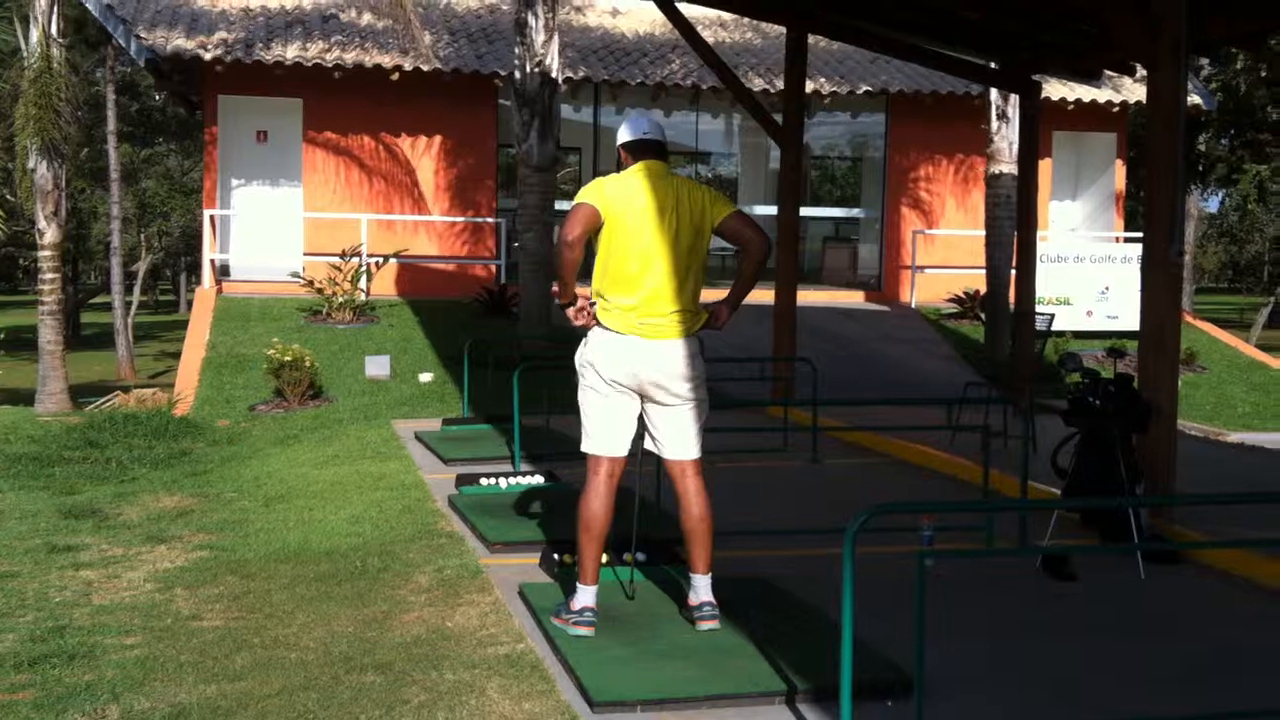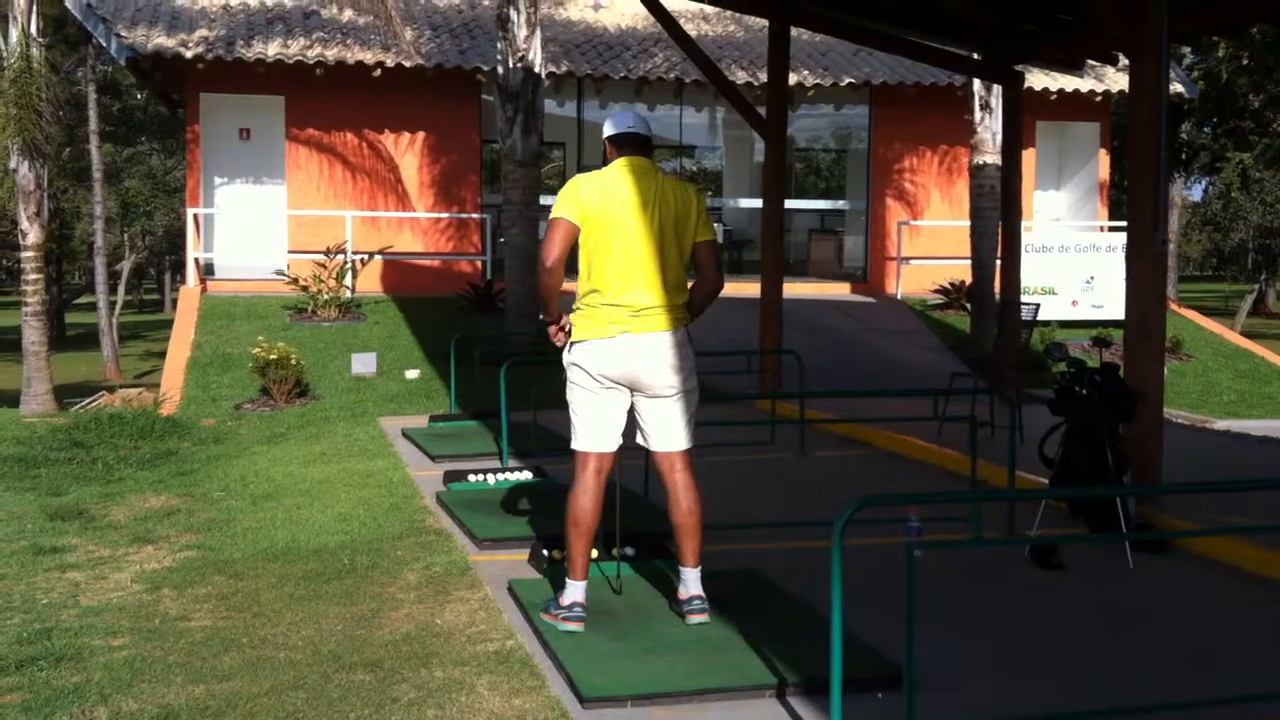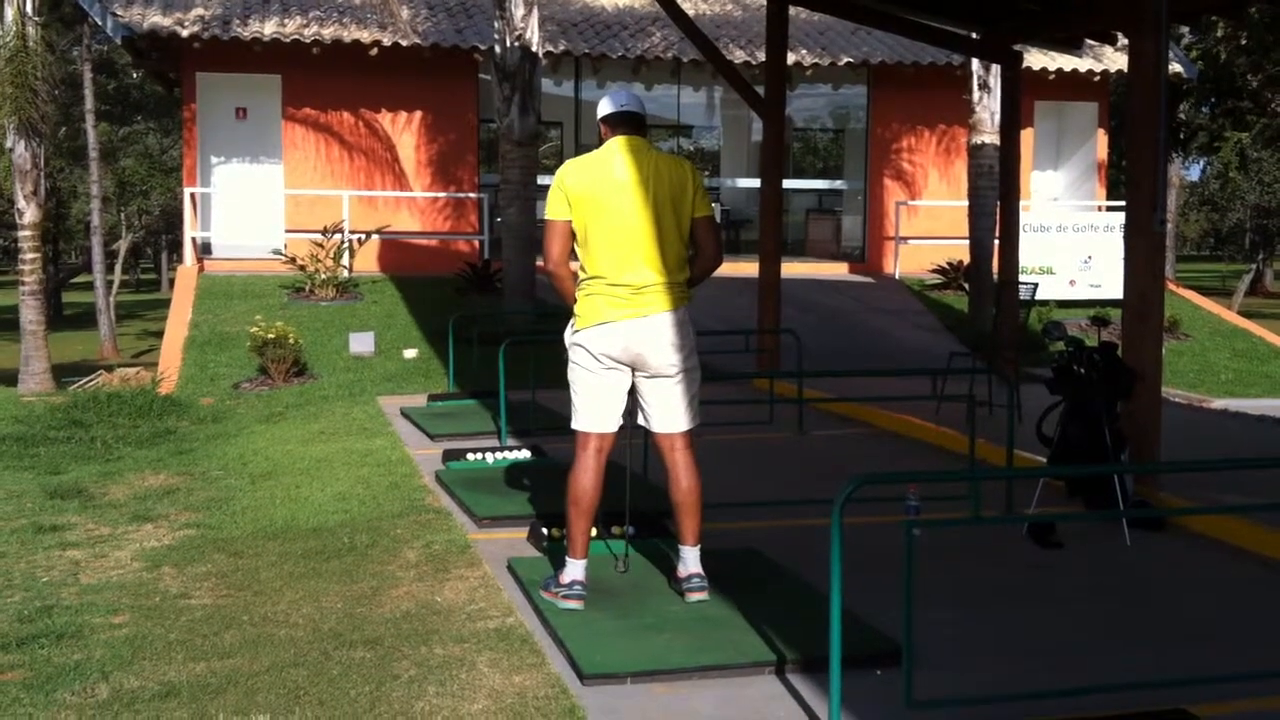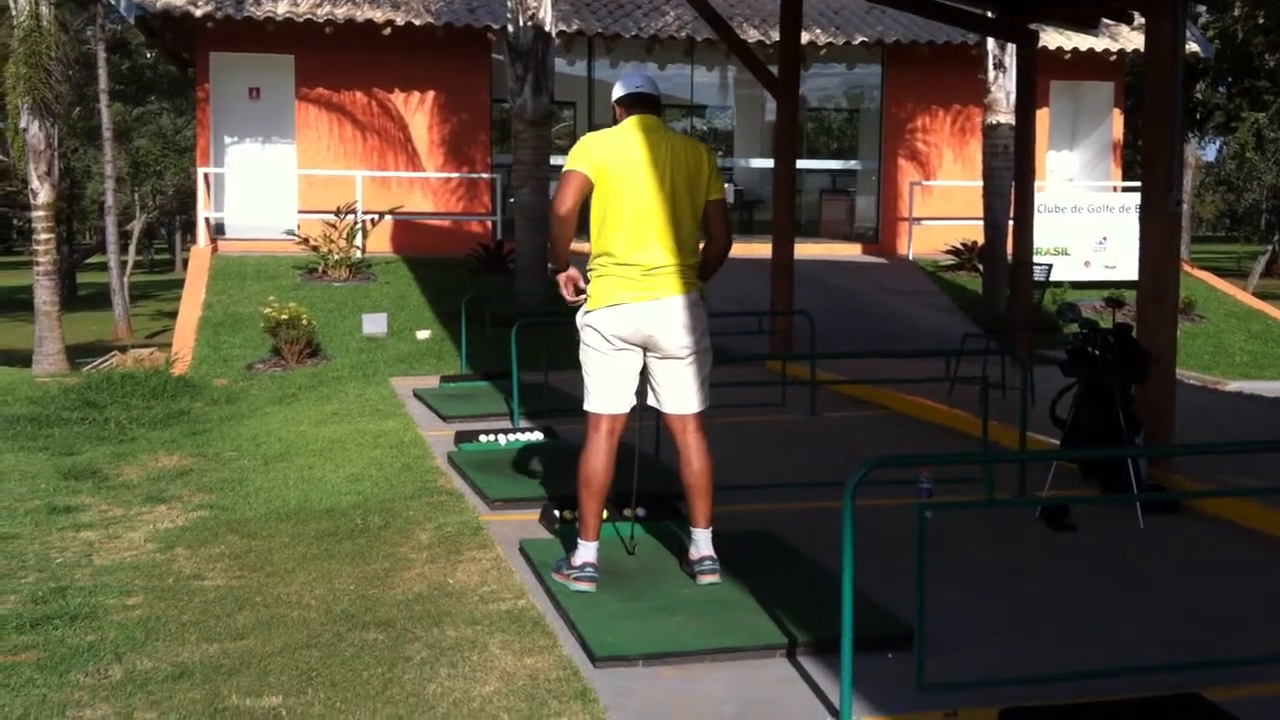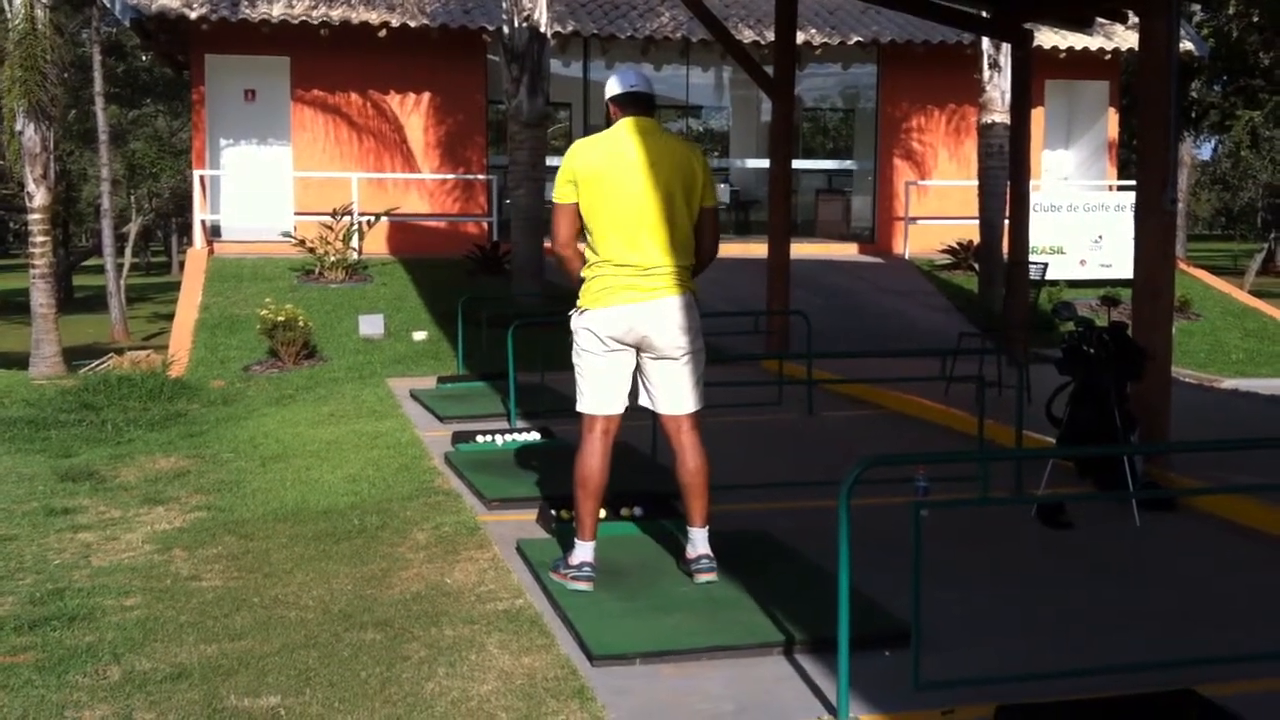
dt=1s
person 1, frame 1
left shoulder: (604, 189)
right shoulder: (699, 195)
left elbow: (571, 237)
right elbow: (758, 243)
left wrist: (568, 300)
right wrist: (728, 305)
left hip: (611, 347)
right hip: (677, 351)
left knee: (602, 473)
right knee: (688, 473)
left ankle: (584, 601)
right ankle: (703, 597)
person 1, frame 2
left shoulder: (582, 187)
right shoulder: (686, 195)
left elbow: (550, 263)
right elbow: (711, 280)
left wrist: (555, 319)
left hip: (595, 345)
right hip: (664, 345)
left knee: (590, 470)
right knee: (677, 467)
left ankle: (573, 597)
right ankle: (692, 591)
person 1, frame 3
left shoulder: (573, 172)
right shoulder: (681, 171)
left elbow: (555, 262)
right elbow: (710, 253)
left hip: (598, 326)
right hip: (666, 323)
left knee: (591, 449)
right knee: (678, 446)
left ankle: (573, 574)
right ankle: (691, 569)
person 1, frame 4
left shoulder: (595, 144)
right shoulder: (697, 152)
left elbow: (563, 210)
right elbow: (720, 241)
left wrist: (562, 265)
left hip: (611, 305)
right hip: (677, 304)
left knee: (602, 430)
right knee: (688, 428)
left ankle: (585, 557)
right ankle: (703, 550)
person 1, frame 5
left shoulder: (582, 153)
right shoulder: (690, 155)
left elbow: (564, 244)
right elbow: (707, 247)
left hip: (604, 309)
right hip: (671, 306)
left knee: (597, 431)
right knee: (683, 428)
left ankle: (583, 556)
right ankle: (701, 549)
